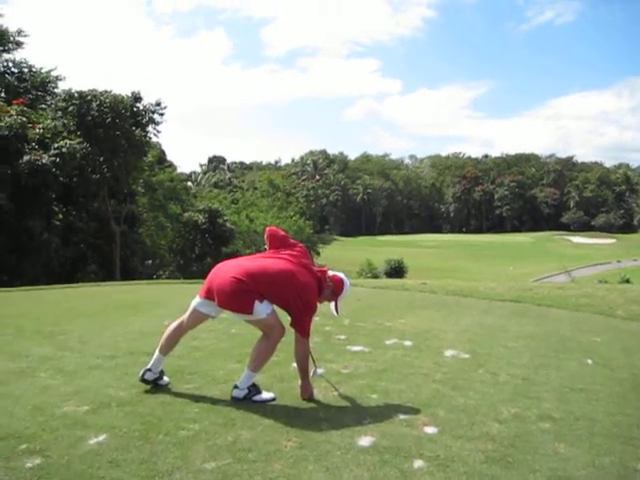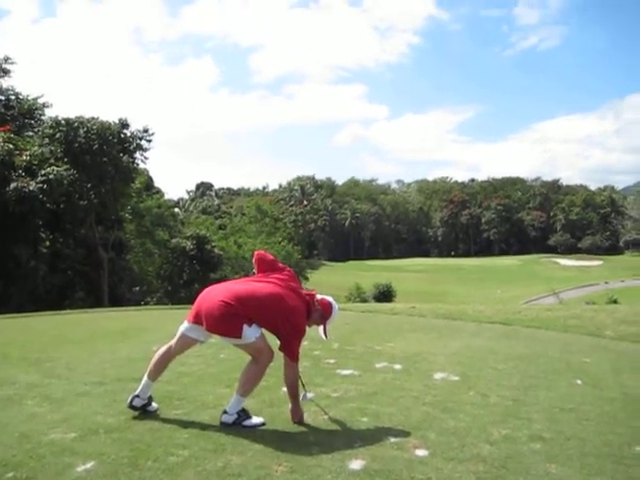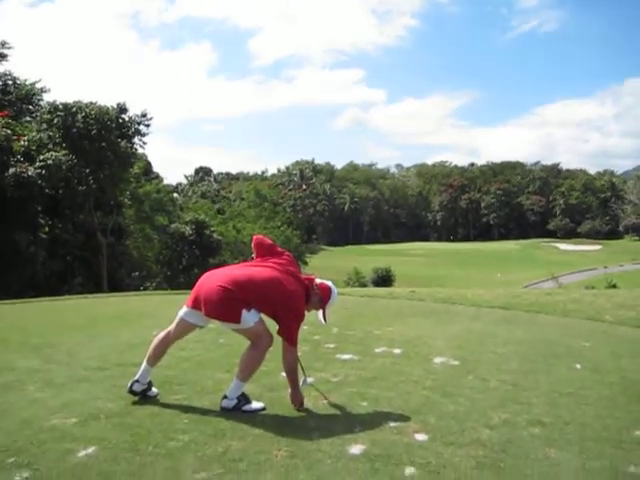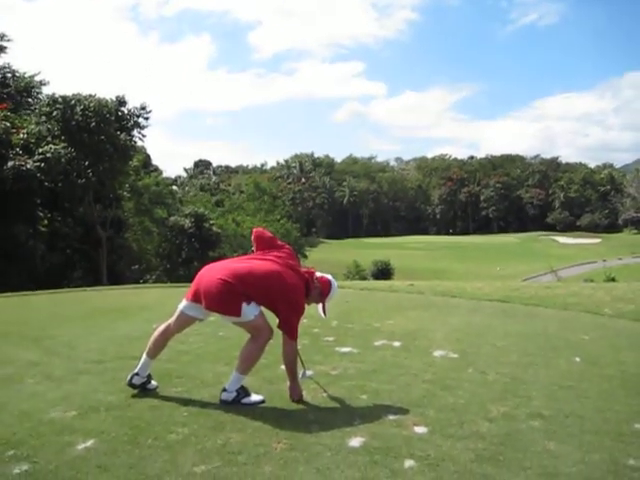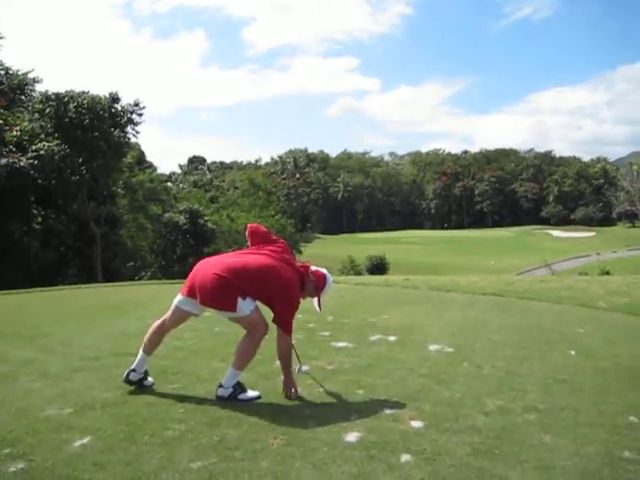
dt=0.5s
person 1, frame 1
left shoulder: (300, 253)
right shoulder: (308, 294)
left elbow: (270, 232)
right elbow: (302, 340)
right wrist: (305, 381)
left hip: (220, 271)
right hip: (237, 286)
left knee: (185, 323)
right knee: (275, 331)
left ankle: (152, 371)
right ankle: (243, 388)
person 1, frame 2
left shoulder: (288, 277)
right shoulder: (297, 318)
left elbow: (259, 256)
right elbow: (291, 365)
right wrist: (295, 405)
left hip: (209, 296)
right hip: (226, 310)
left knee: (174, 348)
right knee: (264, 355)
left ankle: (140, 397)
right ankle: (232, 413)
person 1, frame 3
left shoulder: (287, 261)
right shoulder: (295, 302)
left elbow: (257, 240)
right elbow: (289, 349)
right wrist: (295, 390)
left hip: (208, 281)
right hip: (224, 295)
left knee: (173, 333)
right knee: (263, 340)
left ankle: (140, 382)
right ankle: (232, 398)
person 1, frame 4
left shoulder: (287, 255)
right shoulder: (295, 296)
left elbow: (257, 233)
right elbow: (289, 343)
right wrist: (294, 383)
left hip: (207, 274)
right hip: (225, 288)
left knee: (173, 326)
right knee: (263, 333)
left ankle: (139, 375)
right ankle: (232, 391)
person 1, frame 5
left shoulder: (282, 249)
right shoulder: (290, 288)
left elbow: (251, 229)
right elbow: (284, 336)
right wrist: (287, 377)
left hip: (203, 268)
right hip: (220, 283)
left knee: (168, 321)
right knee: (258, 328)
left ankle: (136, 371)
right ankle: (228, 387)
